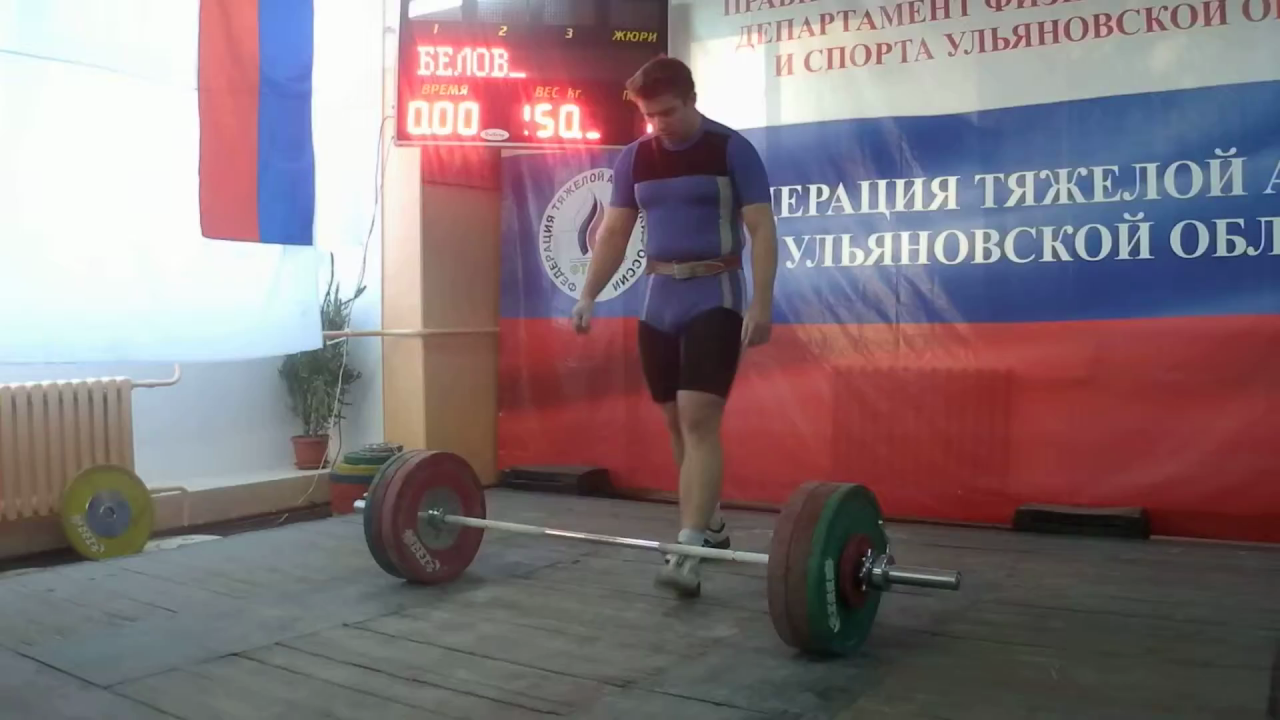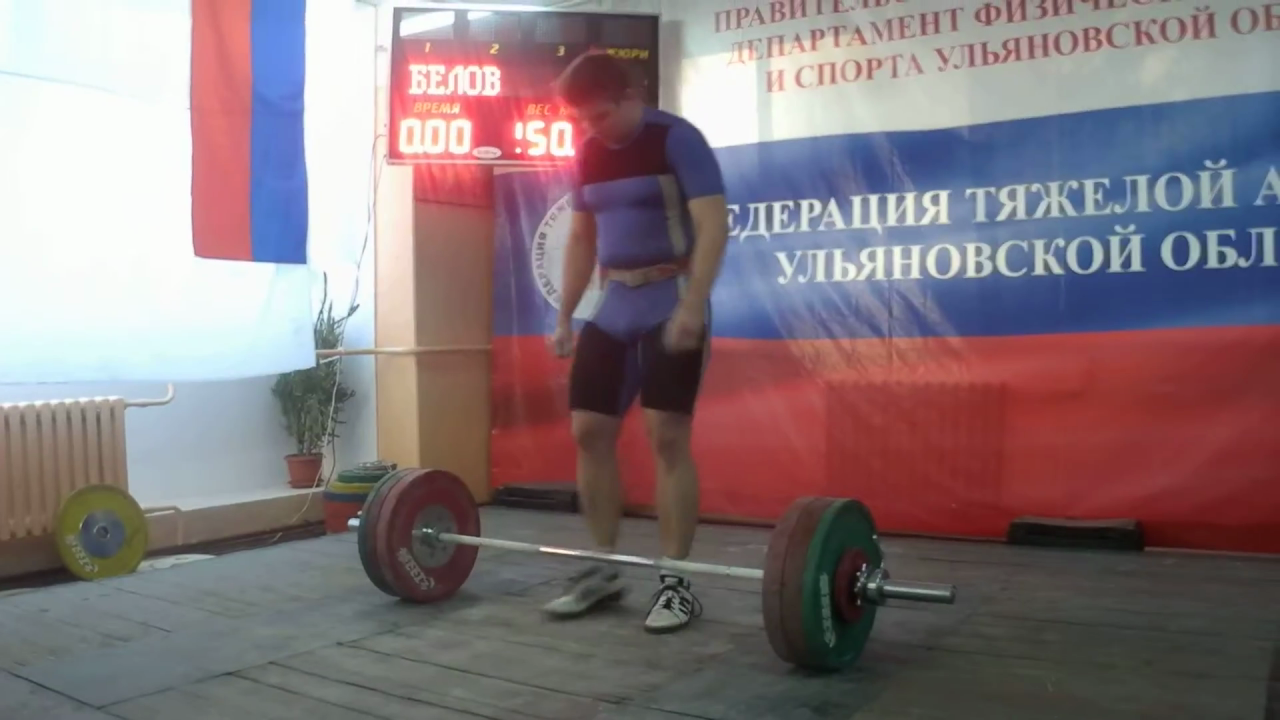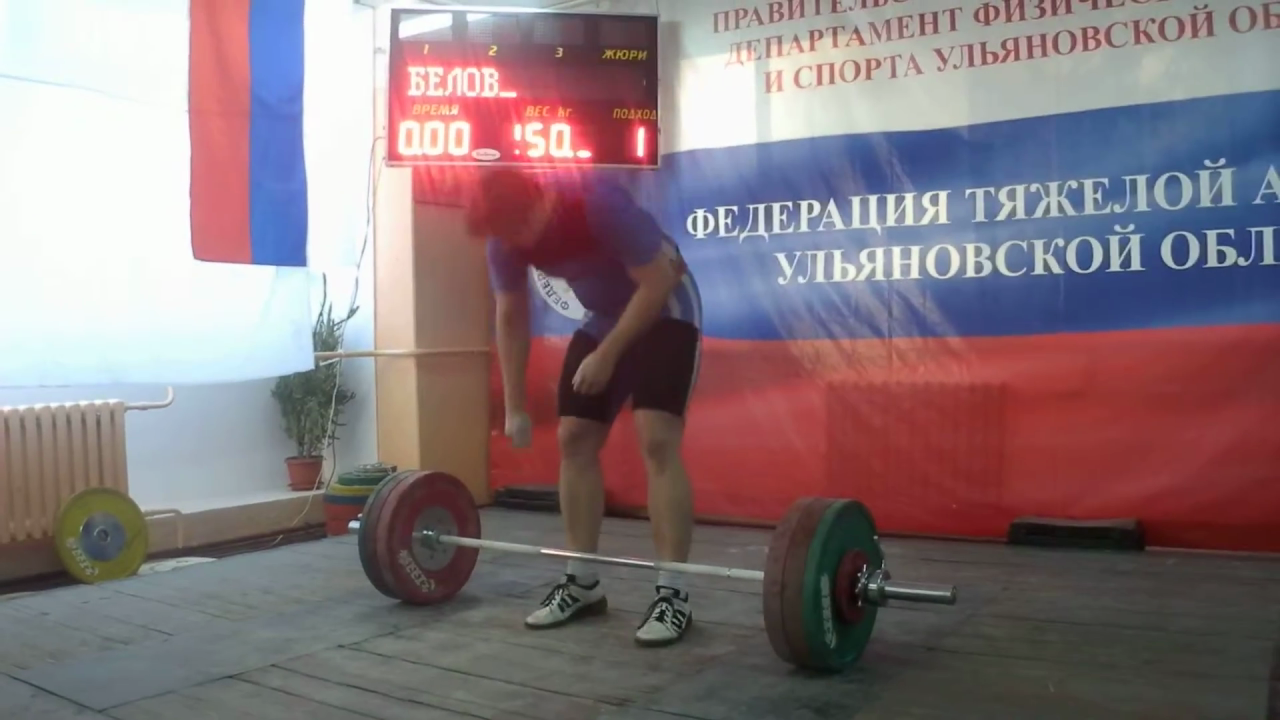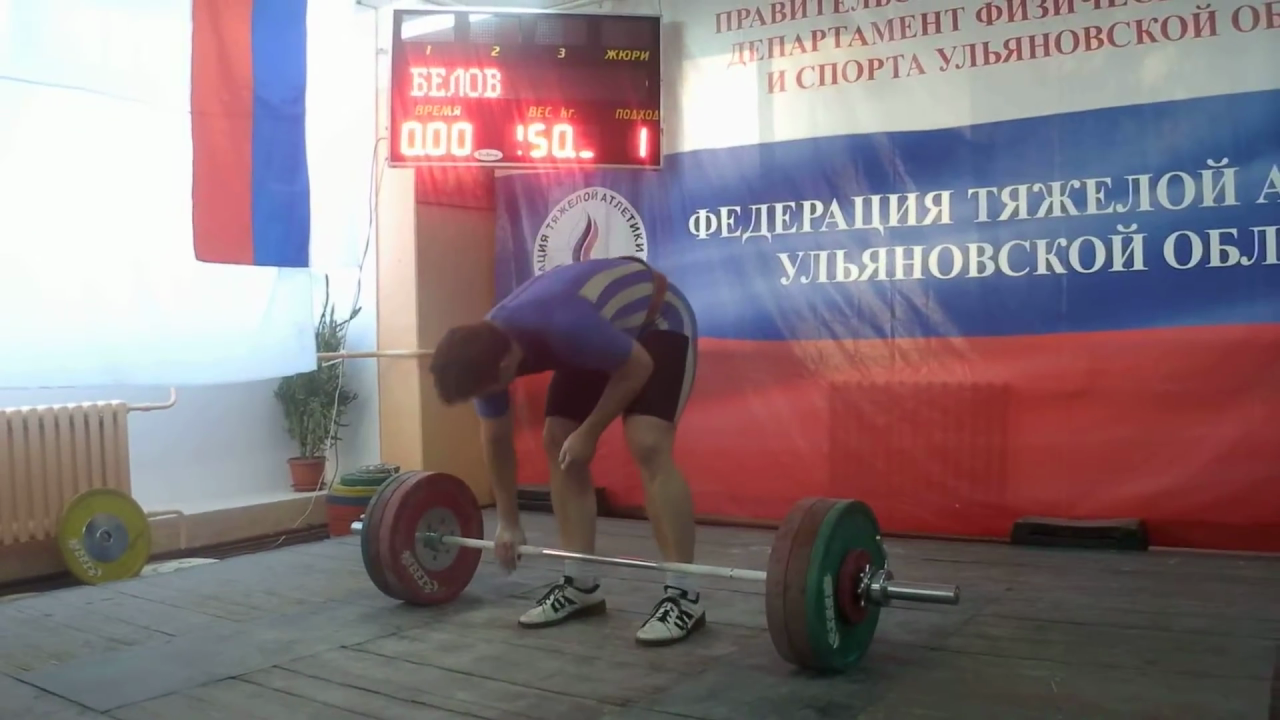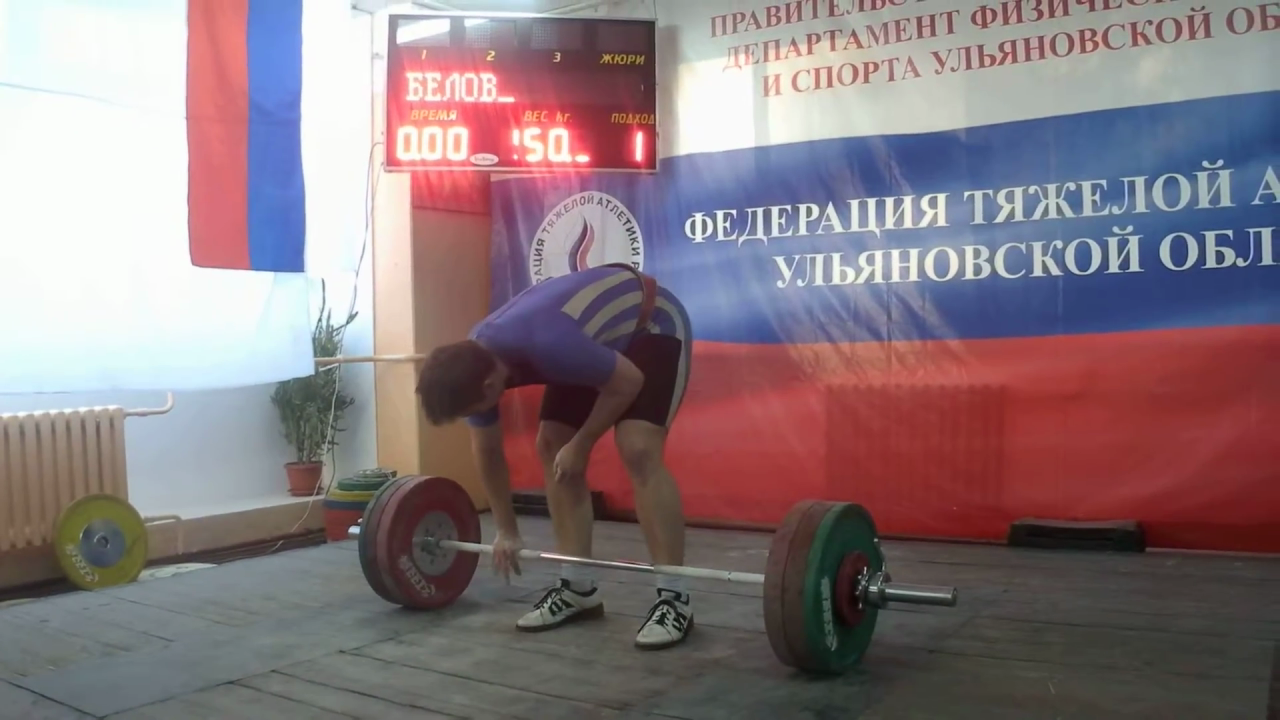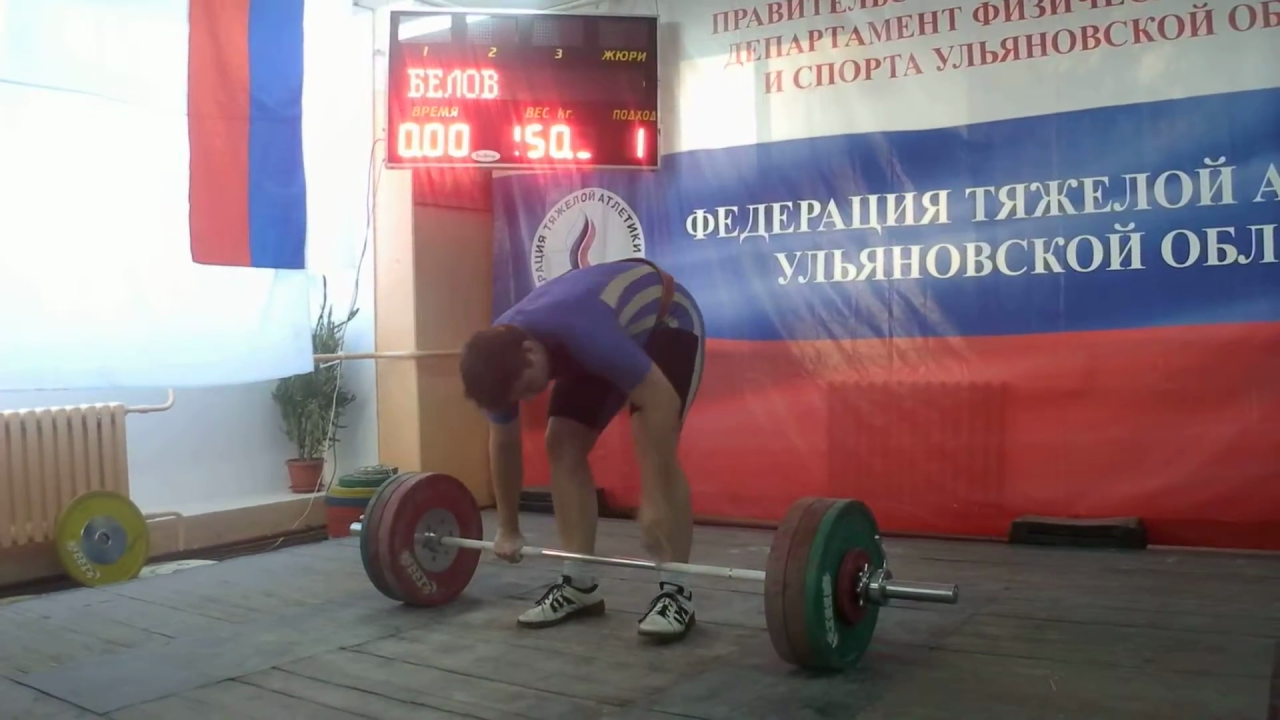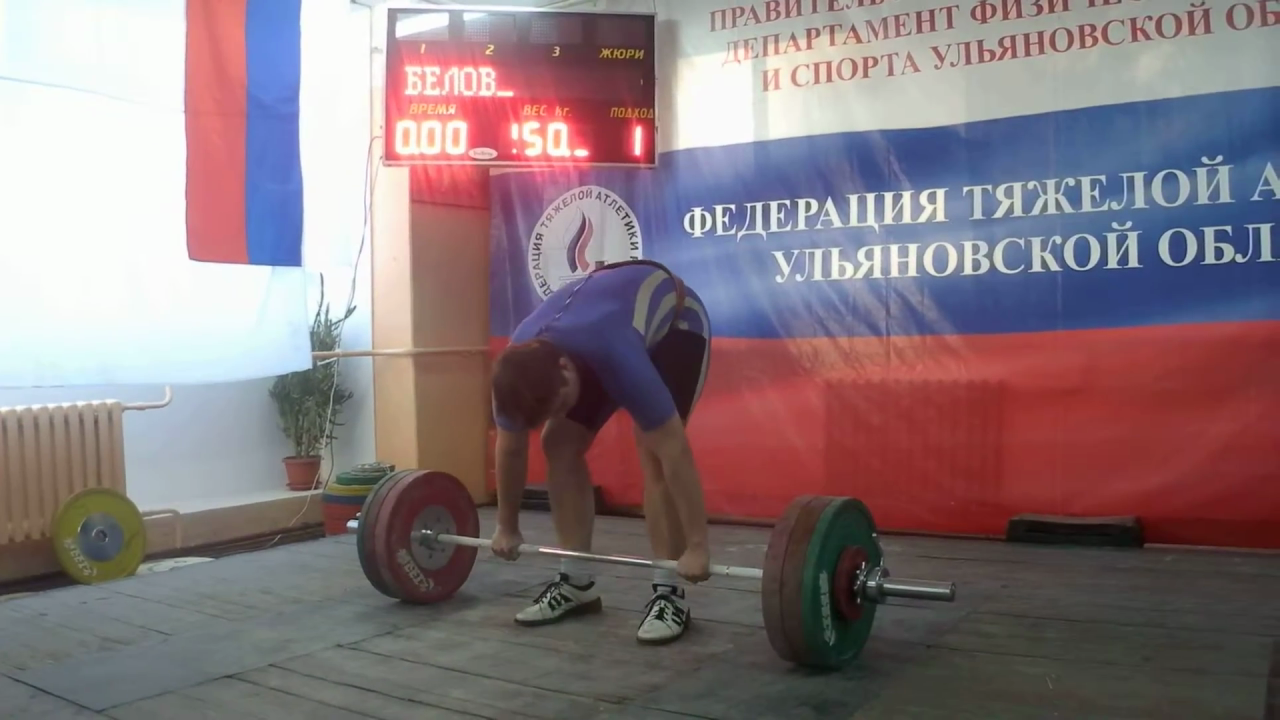
dt=0.5s
person 1, frame 1
left shoulder: (732, 150)
right shoulder: (634, 159)
left elbow: (761, 230)
right elbow: (614, 231)
left wrist: (761, 302)
right wrist: (587, 295)
left hip: (714, 295)
right hip: (658, 297)
left knee: (699, 416)
right knee: (676, 421)
left ankle: (687, 551)
right ankle: (710, 524)
person 1, frame 2
left shoulder: (677, 141)
right shoulder: (588, 155)
left elbow: (712, 227)
left wrist: (693, 305)
right wrist: (564, 317)
left hip: (669, 302)
right hip: (612, 304)
left knee: (667, 440)
right knee: (588, 432)
left ankle: (675, 581)
right ankle: (603, 567)
person 1, frame 3
left shoulder: (600, 204)
right shoulder: (508, 238)
left elbow: (658, 280)
right elbow: (511, 320)
left wrist: (608, 356)
right wrist: (515, 409)
left hip: (665, 309)
right hip: (603, 319)
left knee: (656, 438)
right knee: (575, 441)
left ankle: (673, 592)
right ankle: (583, 581)
person 1, frame 4
left shoulder: (564, 327)
right shoulder: (487, 349)
left elbow: (637, 367)
right elbow: (497, 439)
left wrist: (589, 433)
right wrist: (508, 523)
left hip: (658, 319)
right hip: (604, 333)
left knee: (646, 444)
right knee: (556, 443)
left ankle: (683, 595)
right ankle: (581, 584)
person 1, frame 5
left shoulder: (548, 346)
right shoulder: (475, 362)
left elbow: (628, 383)
right elbow: (488, 450)
left wrist: (581, 446)
right wrist: (506, 531)
left hip: (653, 324)
right hip: (601, 333)
left knee: (637, 449)
right knee: (550, 448)
left ankle: (674, 598)
right ankle: (578, 588)
person 1, frame 6
left shoulder: (584, 332)
right shoulder: (502, 354)
left elbow: (662, 399)
right elbow: (504, 444)
left wrist: (660, 501)
right wrist: (507, 529)
left hip: (669, 321)
right hip: (615, 335)
left knee: (656, 445)
right knee: (561, 445)
left ankle: (675, 592)
right ankle: (579, 584)
person 1, frame 7
left shoulder: (615, 357)
right shoulder: (518, 371)
left elbow: (674, 452)
right elbow: (510, 450)
left wrist: (697, 546)
right wrist: (506, 527)
left hip: (675, 321)
left knee: (652, 449)
right knee: (559, 445)
left ankle: (669, 593)
right ankle: (576, 582)
